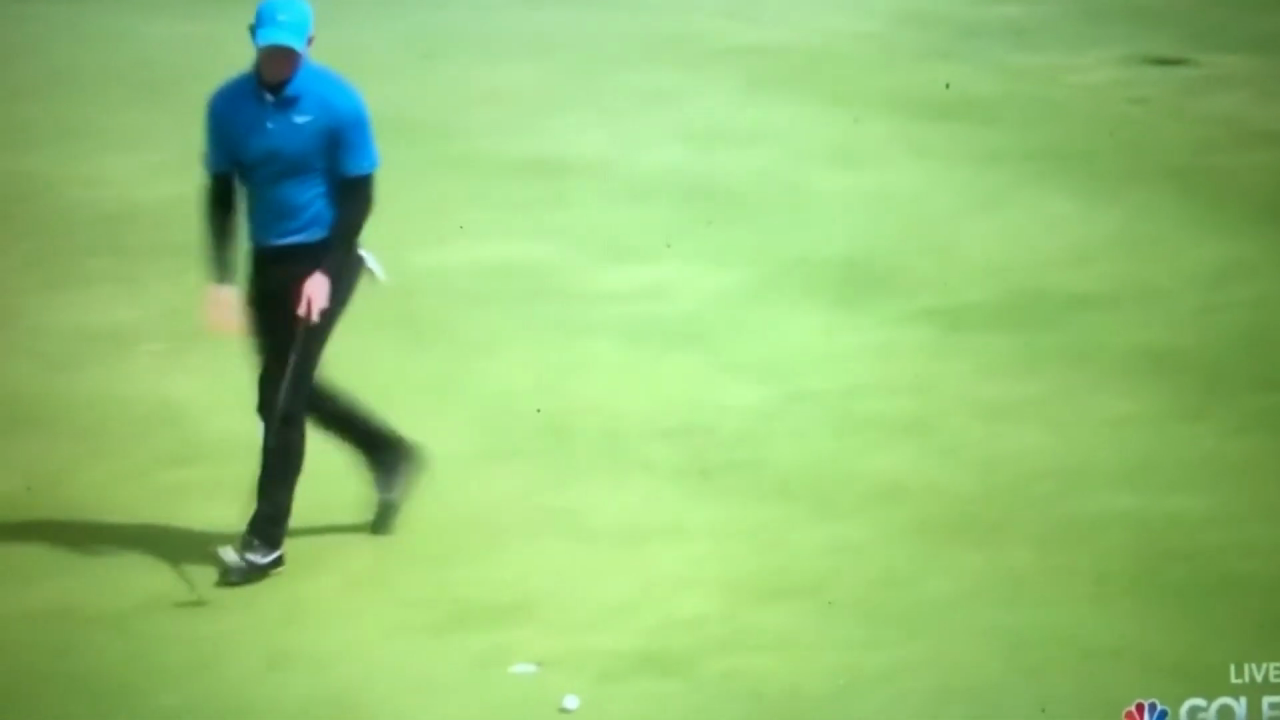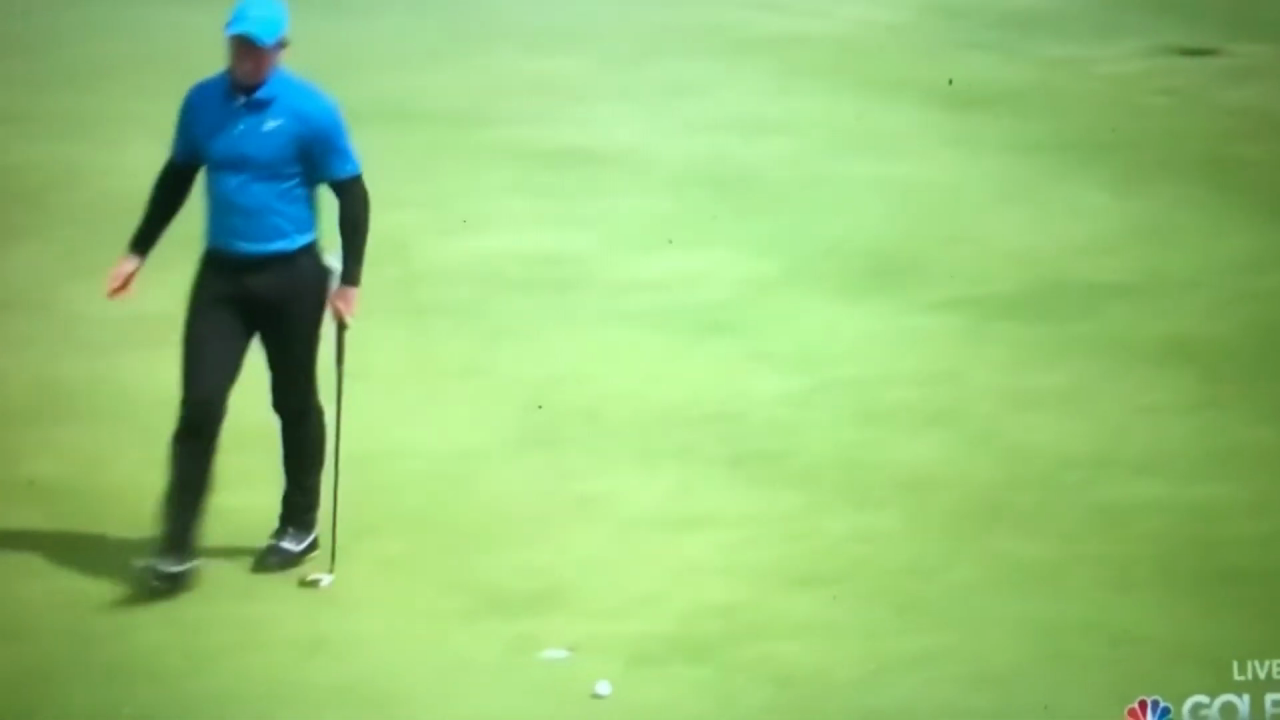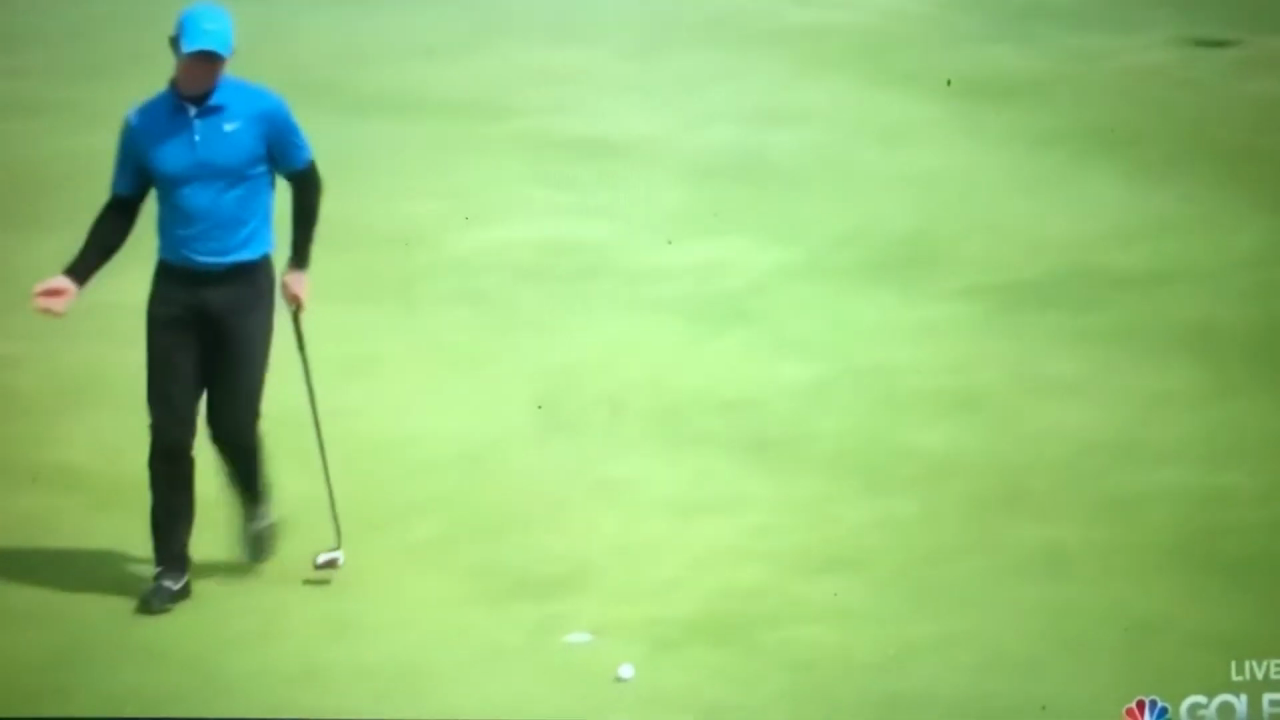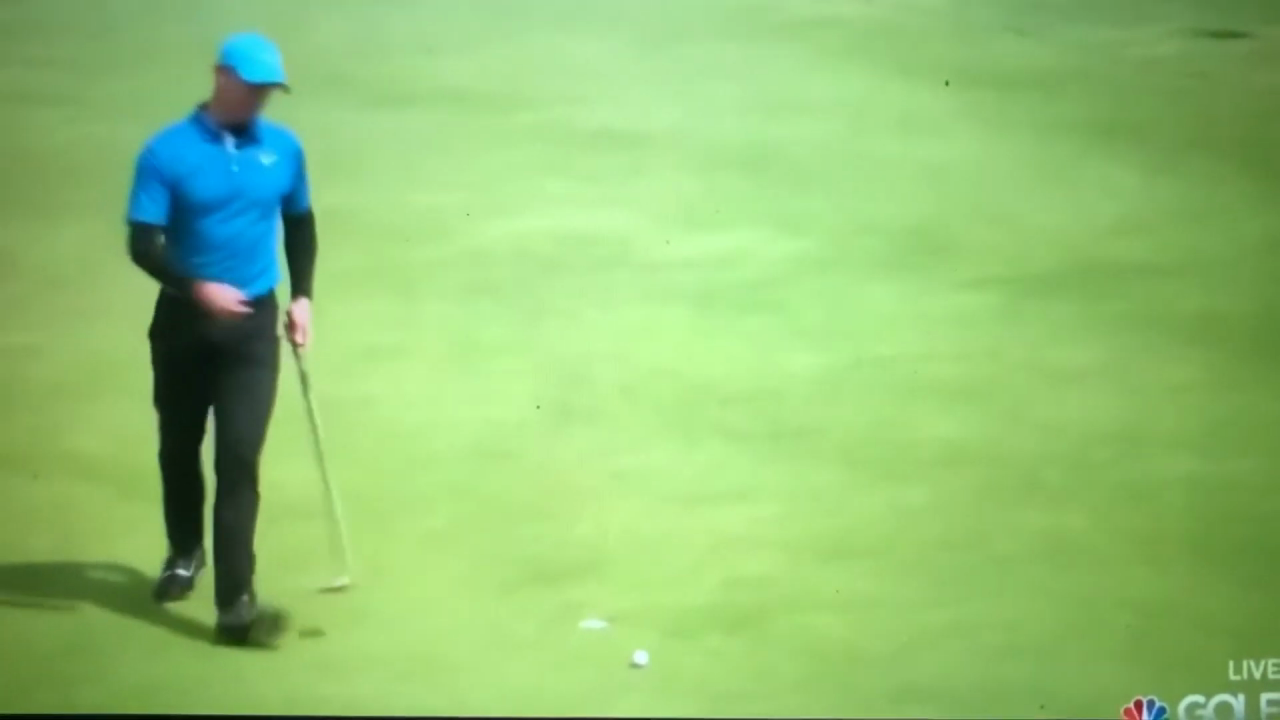
dt=0.4s
person 1, frame 1
left shoulder: (338, 102)
right shoulder: (227, 104)
left elbow: (358, 197)
right elbow: (221, 196)
left wrist: (323, 273)
right wrist: (222, 279)
left hip: (322, 260)
right hip: (269, 262)
left knee: (281, 400)
right knee: (294, 391)
left ankle: (265, 539)
right ankle: (392, 454)
person 1, frame 2
left shoulder: (311, 111)
right shoulder: (201, 103)
left elbow: (352, 195)
right elbow: (177, 176)
left wrist: (349, 279)
right wrist: (138, 251)
left hip: (290, 274)
right hip: (221, 273)
left knee: (294, 404)
right knee: (198, 408)
left ankle: (300, 524)
right ankle: (176, 550)
person 1, frame 3
left shoulder: (263, 111)
right shoulder: (142, 125)
left elbow: (306, 181)
right elbow: (121, 210)
left wrist: (298, 266)
right wrist: (75, 276)
left hip: (244, 287)
right hip: (175, 290)
left knee: (231, 423)
right knee: (169, 433)
left ankle: (255, 505)
right ankle: (171, 568)
person 1, frame 4
left shoulder: (284, 149)
right shoulder: (166, 152)
left elbow: (300, 224)
right elbow: (143, 243)
left wrist: (301, 297)
right wrist: (195, 288)
left hip: (254, 323)
right hip: (186, 320)
left knee: (239, 457)
right knee: (180, 448)
right ankle: (184, 554)
